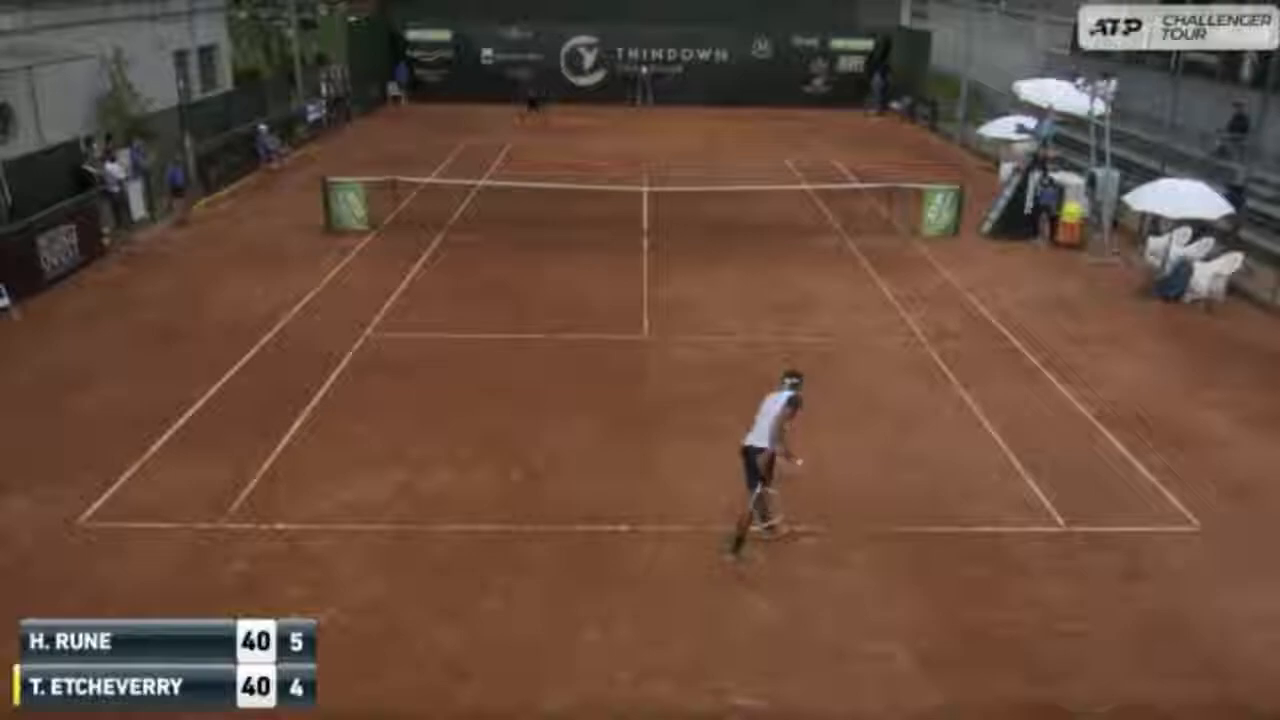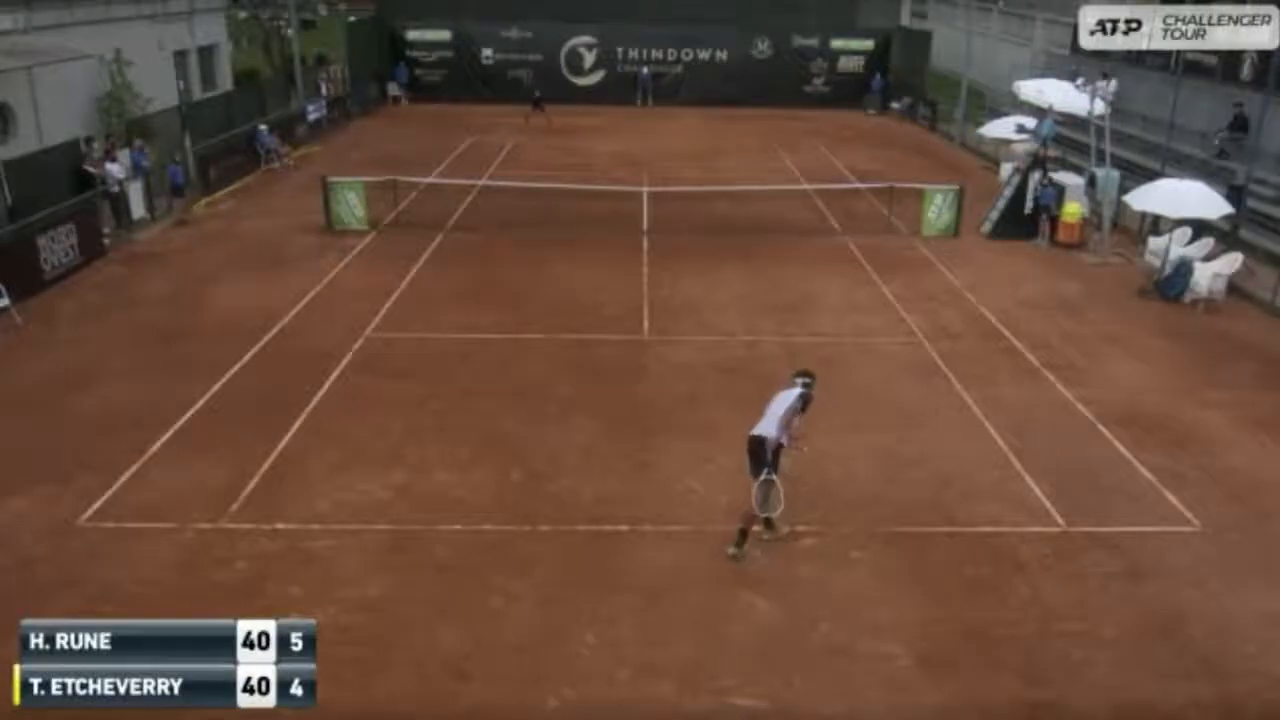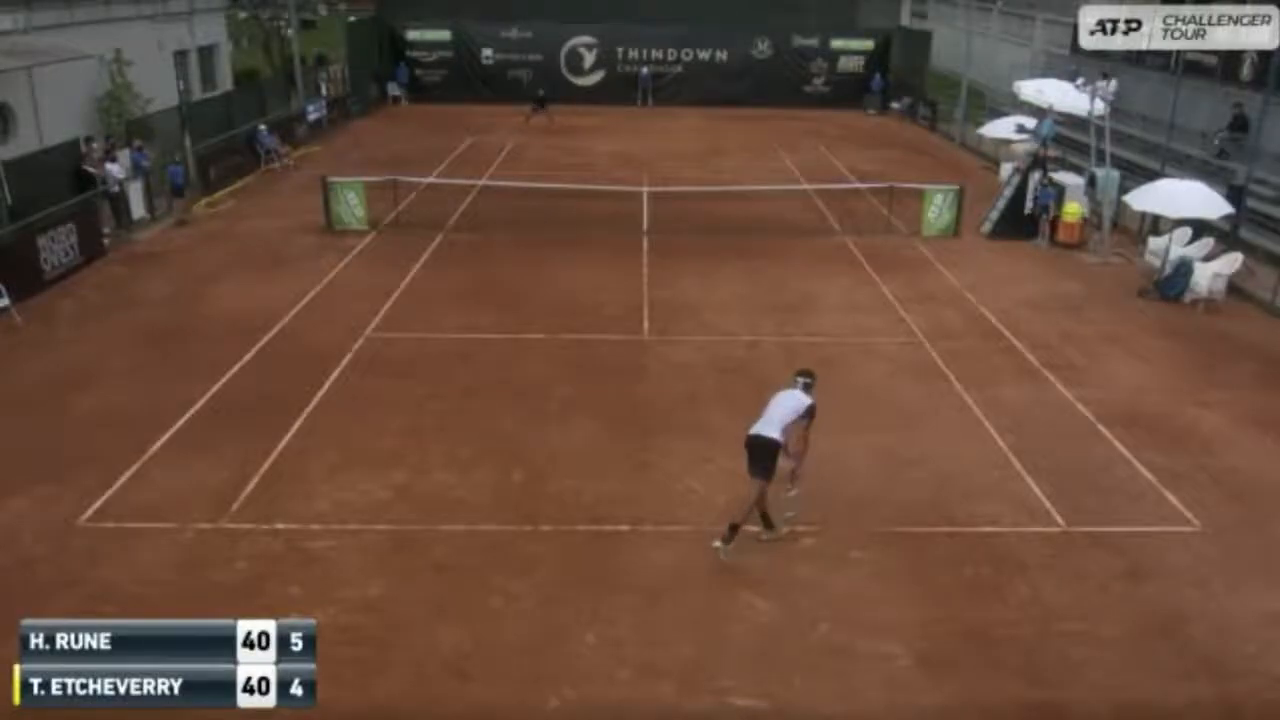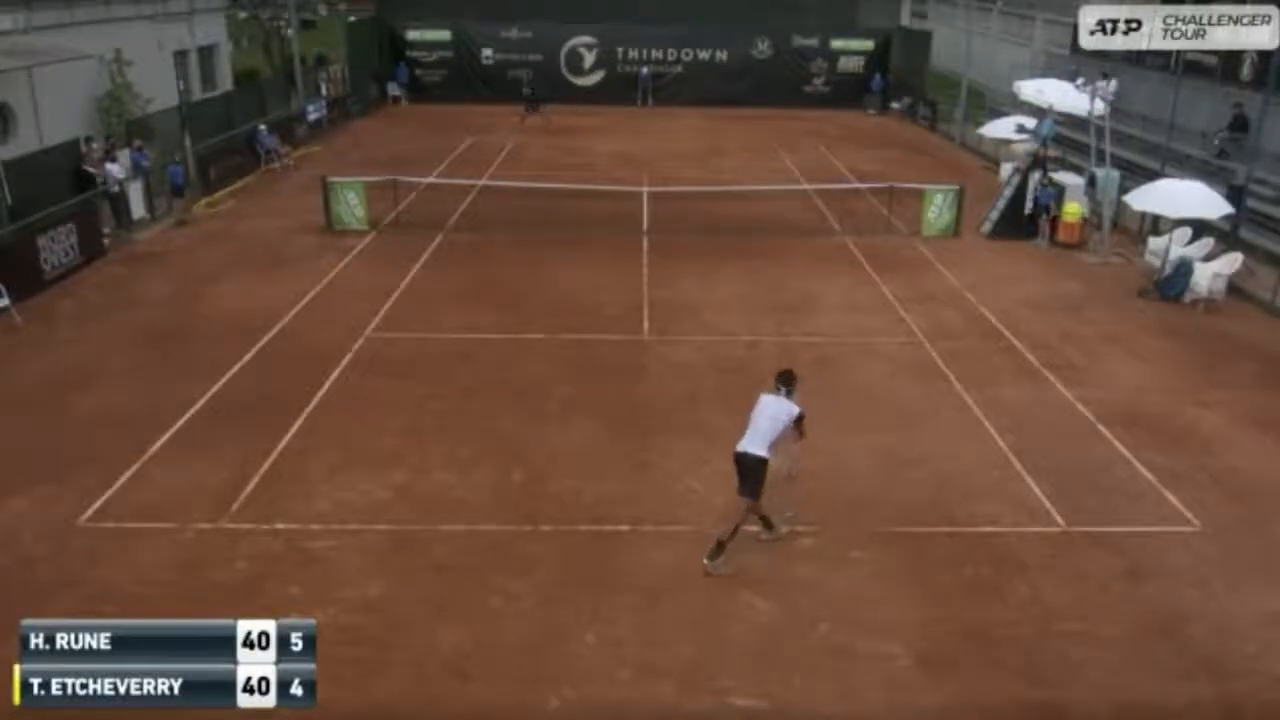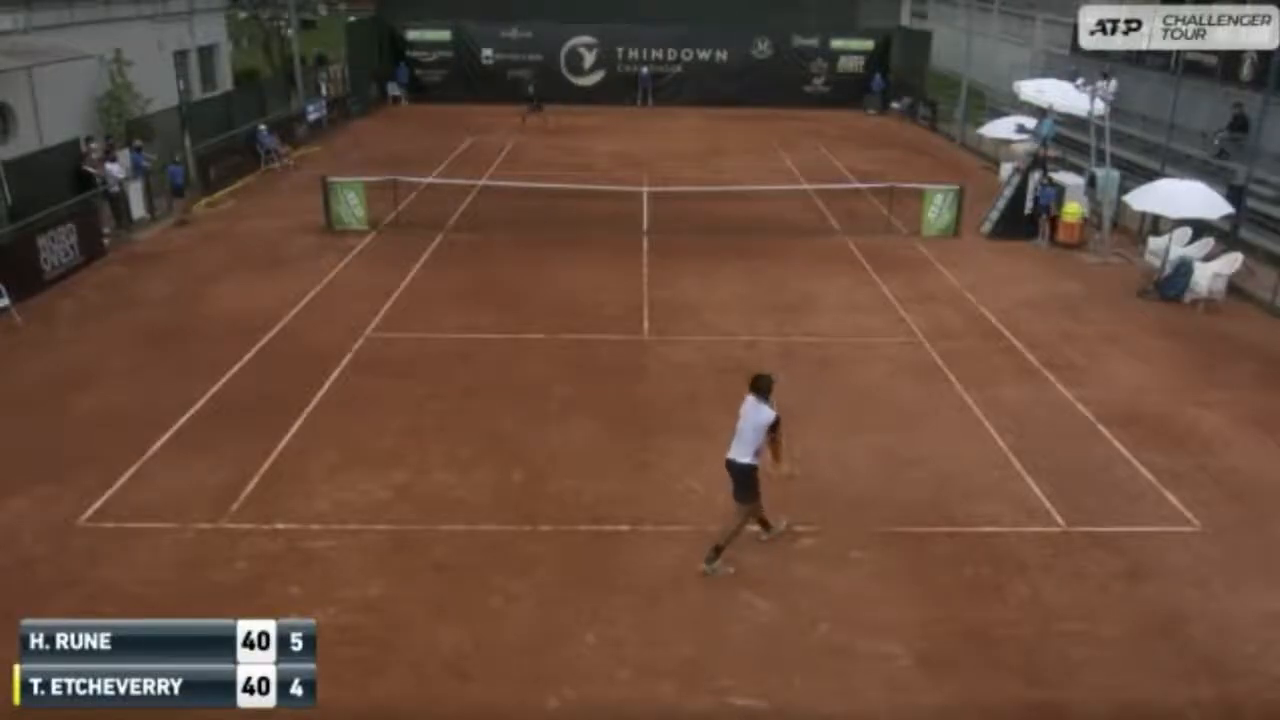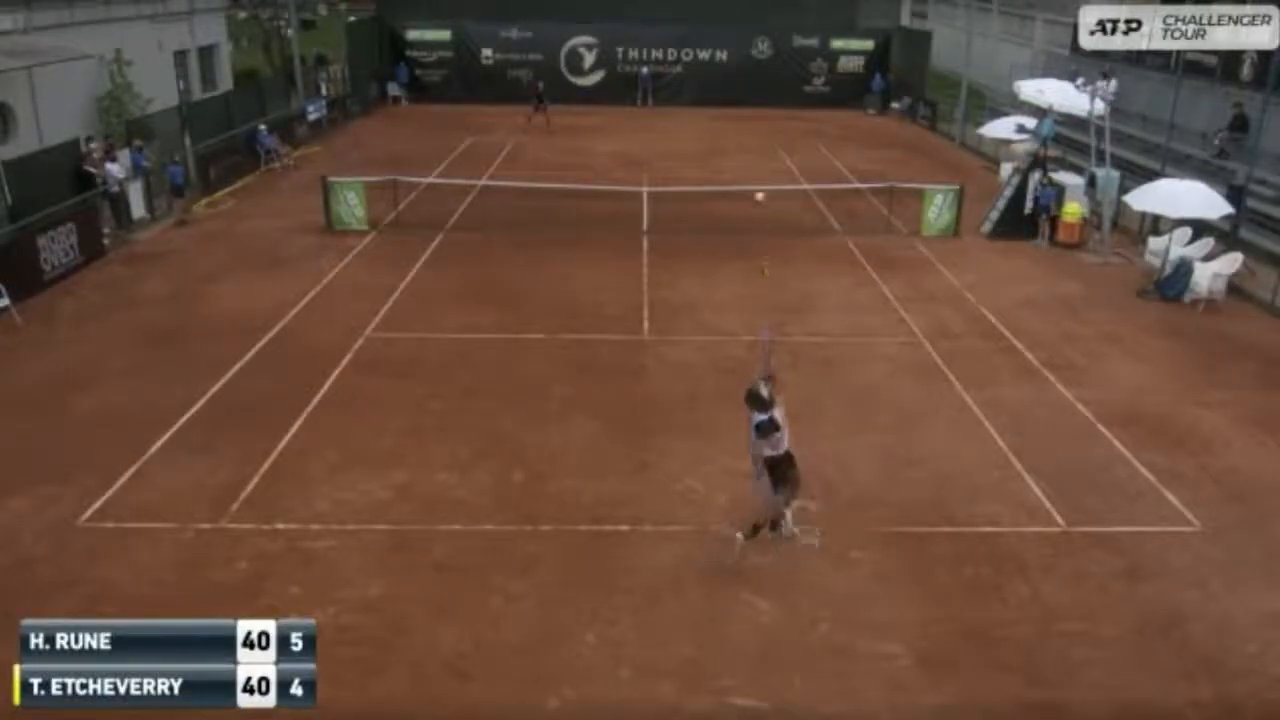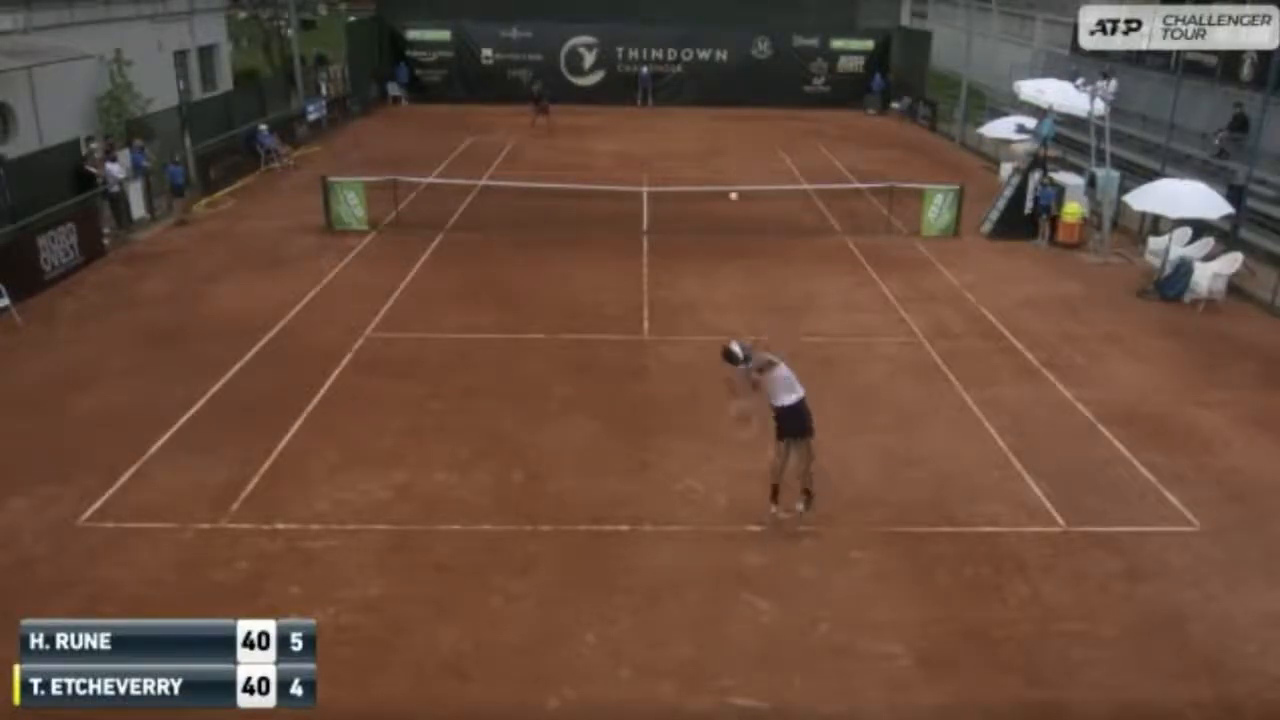
dt=0.5s
person 1, frame 1
left shoulder: (771, 396)
right shoulder: (794, 398)
right elbow: (778, 423)
left wrist: (785, 451)
right wrist: (768, 452)
left hip: (750, 446)
right hip: (761, 451)
left knee: (759, 491)
right knee: (754, 503)
left ankle: (768, 525)
right ankle: (734, 551)
person 1, frame 2
left shoulder: (783, 394)
right shoulder: (805, 395)
right elbow: (790, 412)
right wrist: (778, 437)
left hip: (755, 438)
right hip: (769, 443)
left ankle: (769, 527)
right ankle: (738, 545)
person 1, frame 3
left shoulder: (781, 394)
right shoulder: (808, 404)
right elbow: (802, 437)
left wrist: (790, 455)
right wrist: (797, 467)
left hip: (753, 437)
right hip: (768, 443)
left knee: (760, 488)
right knee: (757, 495)
left ankle: (769, 528)
right ankle: (725, 540)
person 1, frame 4
left shoulder: (763, 398)
right shoulder: (795, 411)
right elbow: (800, 434)
right wrist: (794, 429)
left hip: (741, 452)
right hip: (756, 459)
left knee: (752, 498)
right knee: (744, 511)
left ankle: (770, 529)
right ankle: (712, 556)
person 1, frame 5
left shoulder: (748, 401)
right shoulder: (771, 417)
right elbow: (775, 445)
right wrist: (779, 462)
left hip: (733, 459)
right hip: (745, 466)
left knee: (753, 498)
right knee: (743, 516)
left ankle: (767, 528)
right ankle: (711, 561)
person 1, frame 6
left shoulder: (764, 399)
right shoulder: (763, 423)
left elbow: (767, 373)
right elbow: (757, 456)
right wrist: (763, 483)
left hip: (781, 452)
right hip: (773, 460)
left knee: (794, 482)
right knee: (779, 503)
left ankle: (777, 523)
right ankle: (747, 535)
person 1, frame 7
right shoulder: (754, 370)
left hip: (781, 409)
right hip: (796, 406)
left knee: (781, 453)
right knee: (805, 454)
left ankle: (774, 502)
right ankle: (805, 499)
